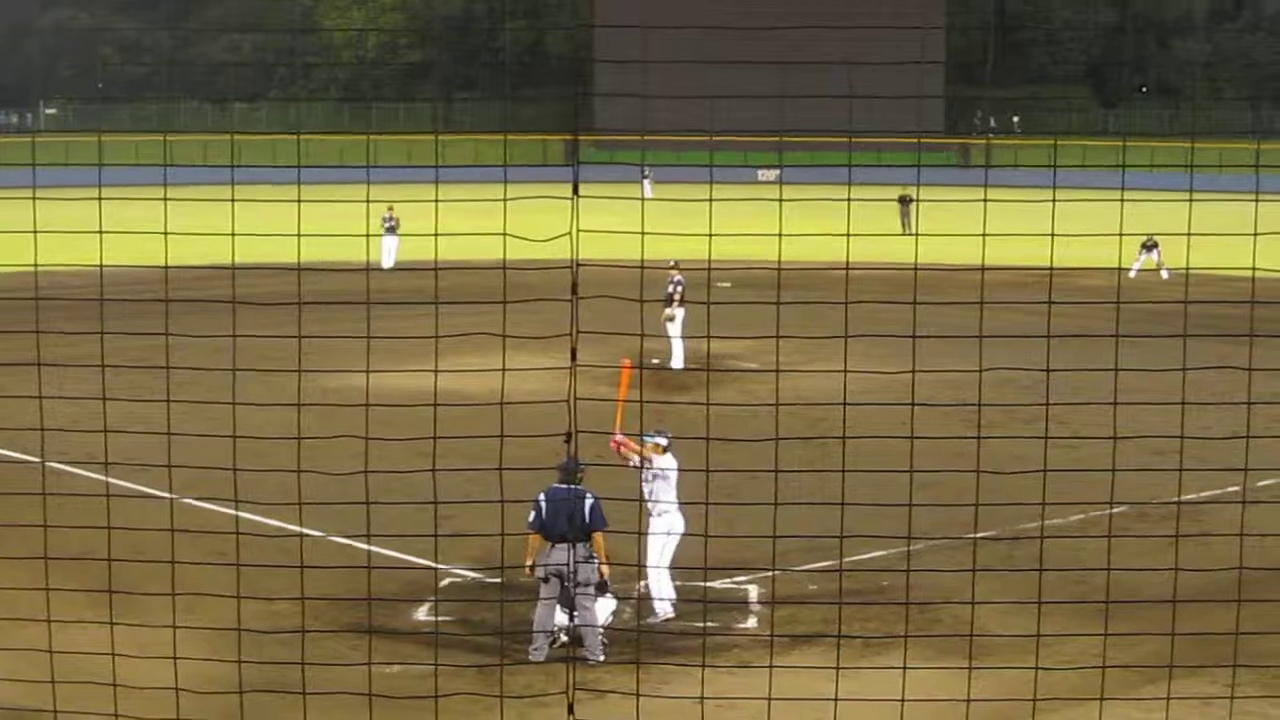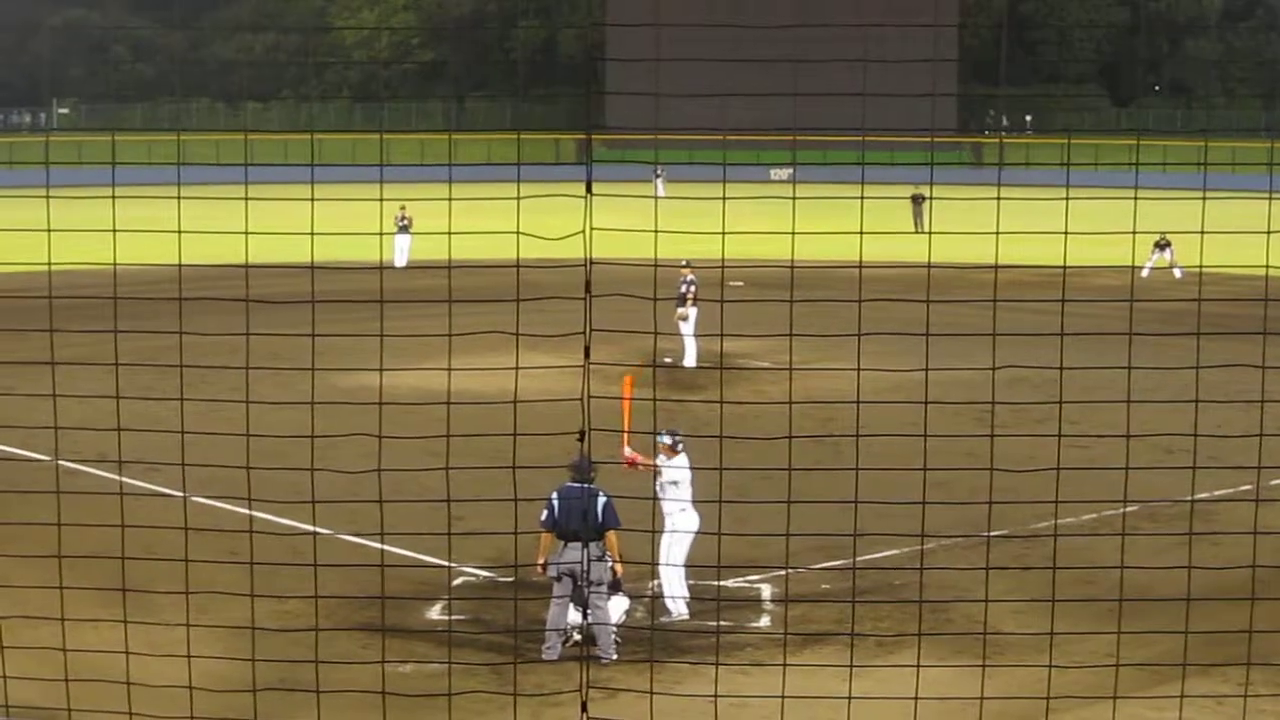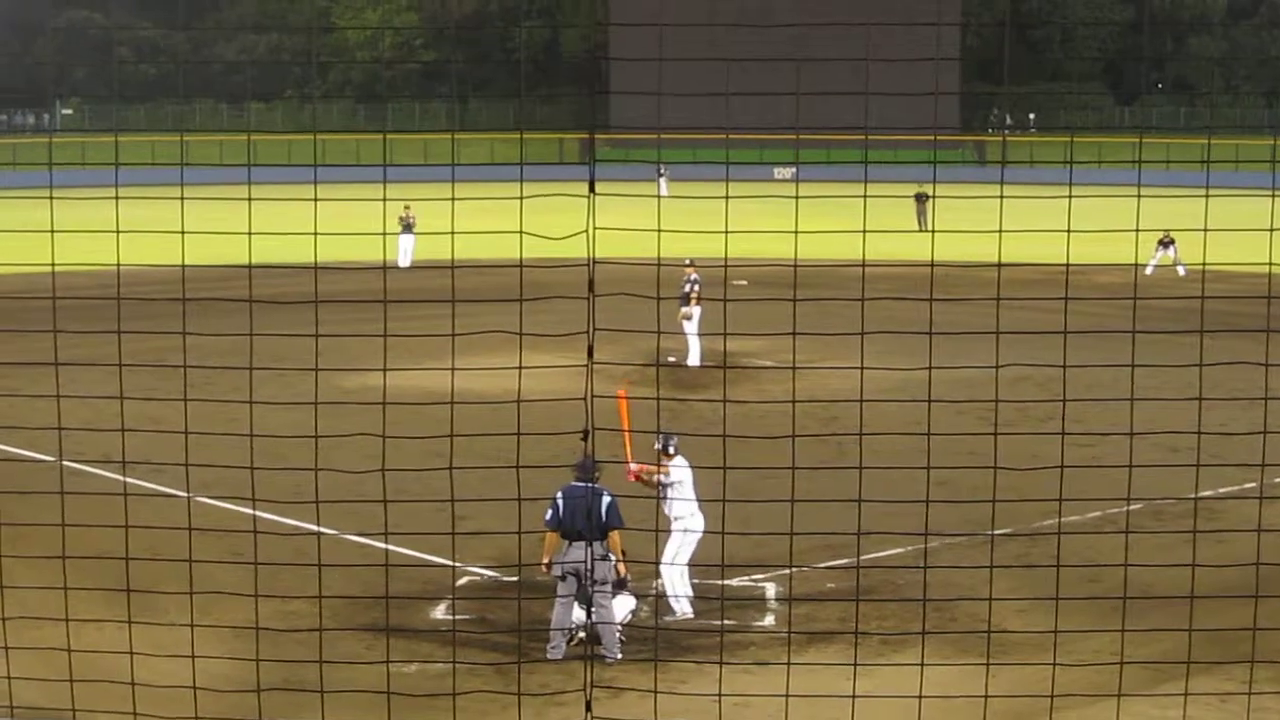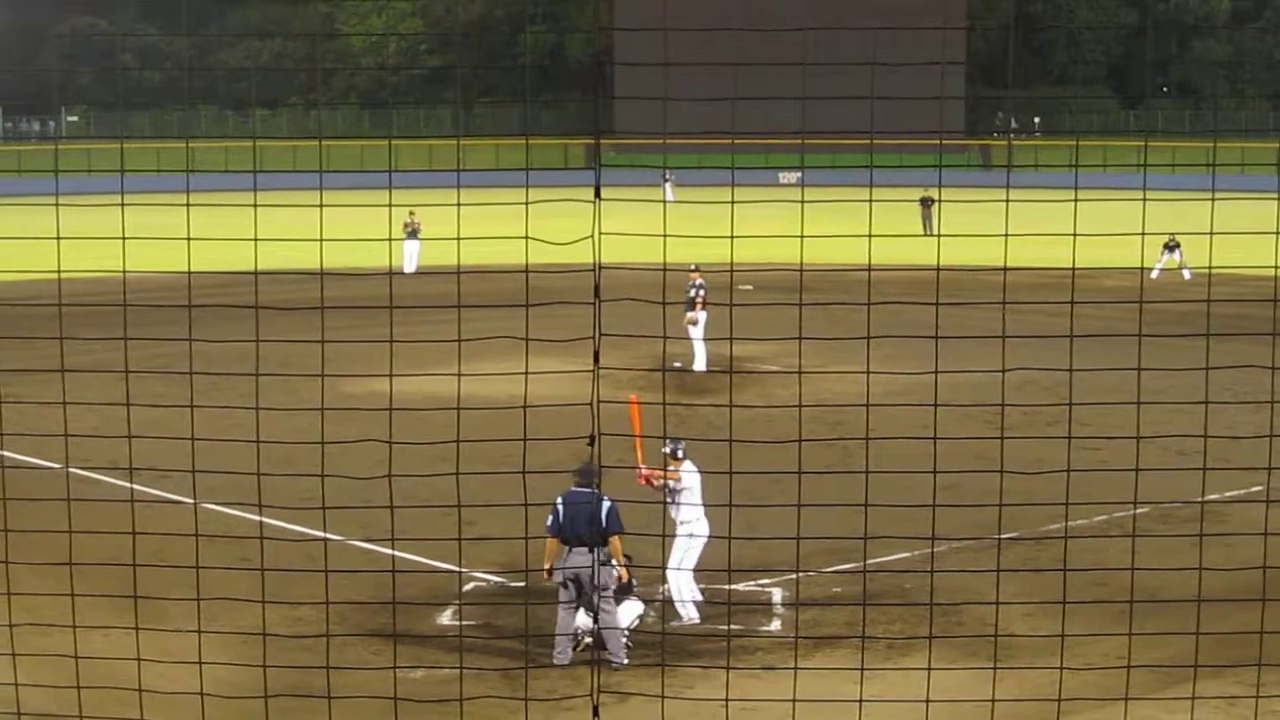
dt=0.5s
person 1, frame 1
left shoulder: (545, 496)
right shoulder: (588, 498)
left elbow: (534, 532)
right elbow: (597, 534)
left wrist: (530, 558)
right wrist: (603, 562)
left hip: (553, 554)
right hip: (580, 555)
left knee: (546, 603)
right knee: (586, 605)
left ankle: (538, 652)
right ankle: (594, 653)
person 1, frame 2
left shoulder: (557, 495)
right shoulder: (600, 497)
left elbow: (547, 531)
right elbow: (610, 533)
left wrist: (542, 557)
right wrist: (616, 560)
left hip: (566, 554)
right hip: (593, 555)
left knee: (559, 603)
right knee: (599, 604)
left ankle: (551, 651)
right ankle: (607, 652)
person 1, frame 3
left shoulder: (562, 495)
right shoulder: (605, 497)
left elbow: (552, 530)
right elbow: (613, 532)
left wrist: (546, 557)
right wrist: (619, 560)
left hip: (569, 553)
right hip: (597, 554)
left knee: (563, 602)
right knee: (603, 603)
left ankle: (555, 650)
right ankle: (611, 651)
person 1, frame 4
left shoulder: (562, 500)
right shoulder: (604, 502)
left elbow: (552, 537)
right elbow: (613, 538)
left wrist: (548, 563)
right wrist: (621, 565)
left hip: (570, 559)
right hip: (596, 560)
left knee: (566, 608)
right knee: (606, 609)
left ankle: (561, 656)
right ankle: (617, 656)
person 2, frame 1
left shoulder: (668, 462)
right shoulder: (650, 459)
left elbow: (648, 457)
right elbow: (630, 456)
left wrist: (626, 442)
right wrist: (619, 447)
left hip: (668, 520)
right hip: (657, 518)
left knee: (655, 565)
right knee: (659, 563)
left ankle: (664, 609)
right ankle: (667, 599)
person 2, frame 2
left shoulder: (680, 465)
right shoulder: (669, 458)
left elbow: (657, 468)
right elbow: (650, 465)
left wrist: (634, 456)
right wrist: (633, 460)
left hip: (679, 519)
right hip: (682, 517)
left knee: (668, 565)
right knee: (676, 562)
left ankle: (679, 610)
right ankle: (681, 597)
person 2, frame 3
left shoulder: (680, 466)
right shoulder: (667, 465)
left elbow: (662, 471)
right elbow: (655, 483)
left wrist: (639, 468)
right wrist: (639, 477)
left hip: (688, 523)
right hip: (681, 522)
left knee: (668, 565)
right knee: (677, 561)
left ankle: (683, 609)
right ankle: (684, 595)
person 2, frame 4
left shoulder: (690, 471)
right shoulder: (673, 470)
left elbow: (674, 477)
right elbow: (661, 485)
left wrist: (651, 471)
right wrist: (648, 478)
left hip: (693, 527)
right hip: (685, 526)
left knee: (675, 571)
right knee: (679, 566)
left ankle: (689, 615)
right ankle: (693, 596)
